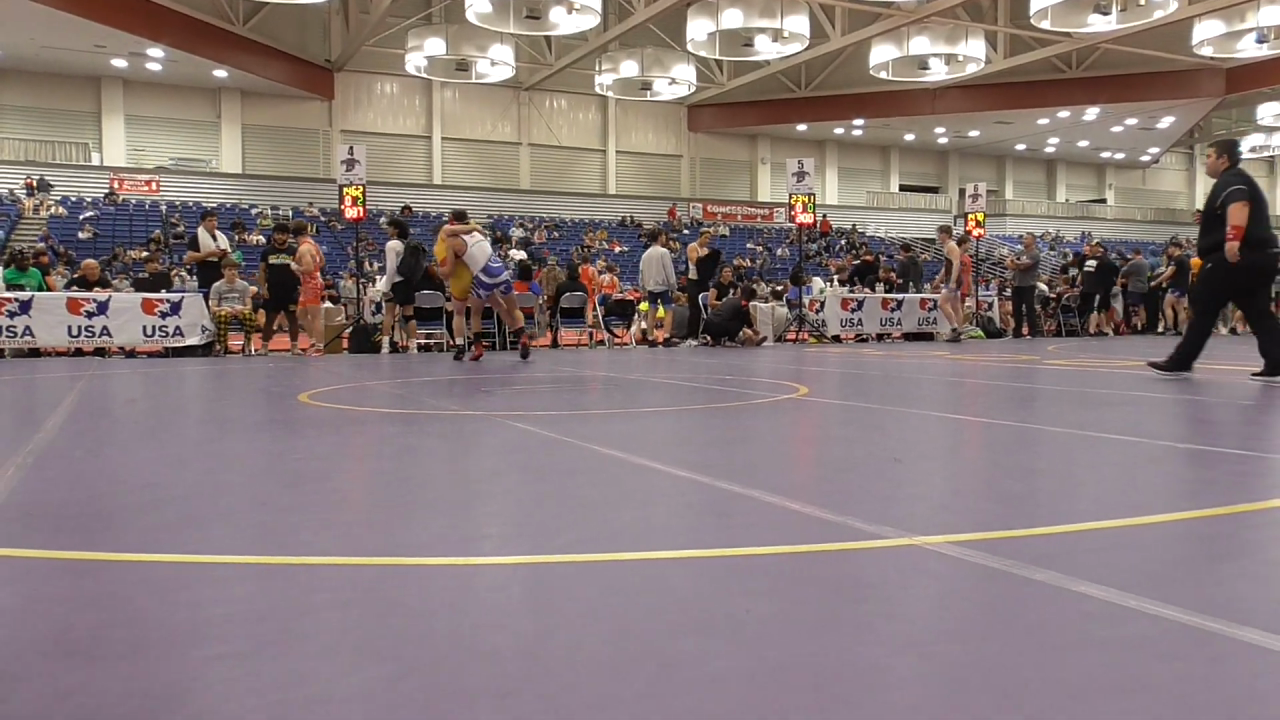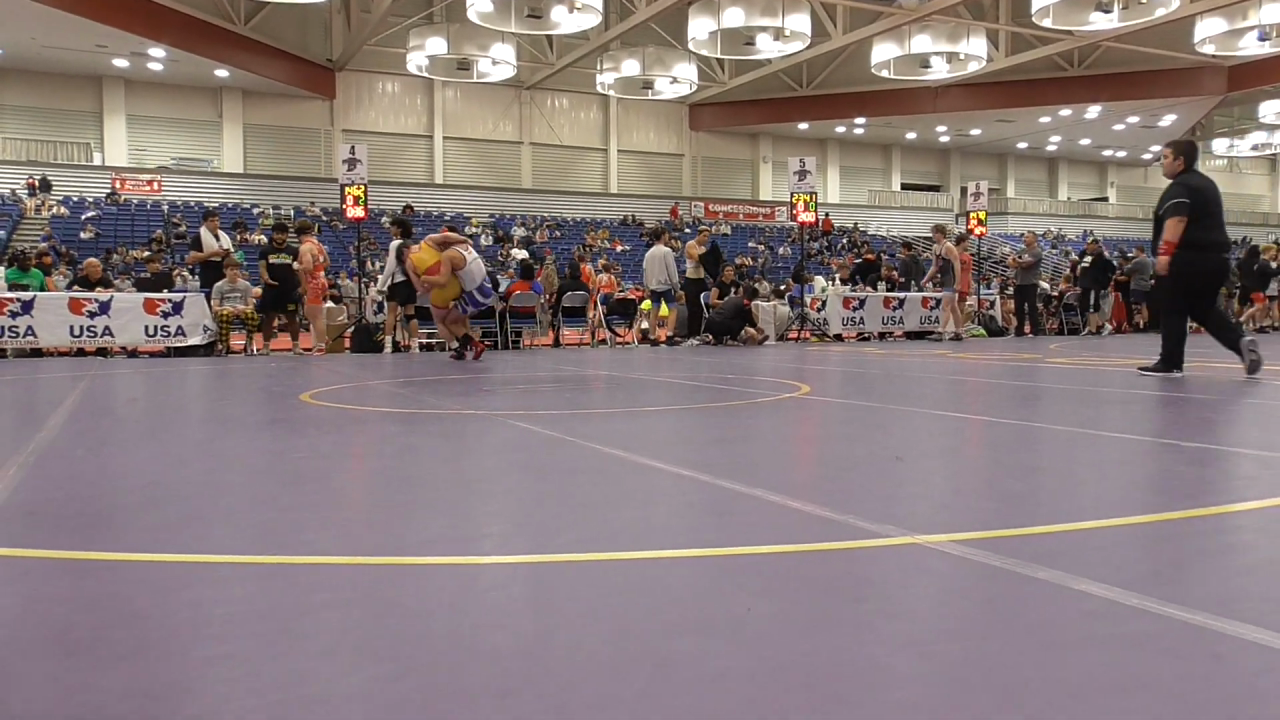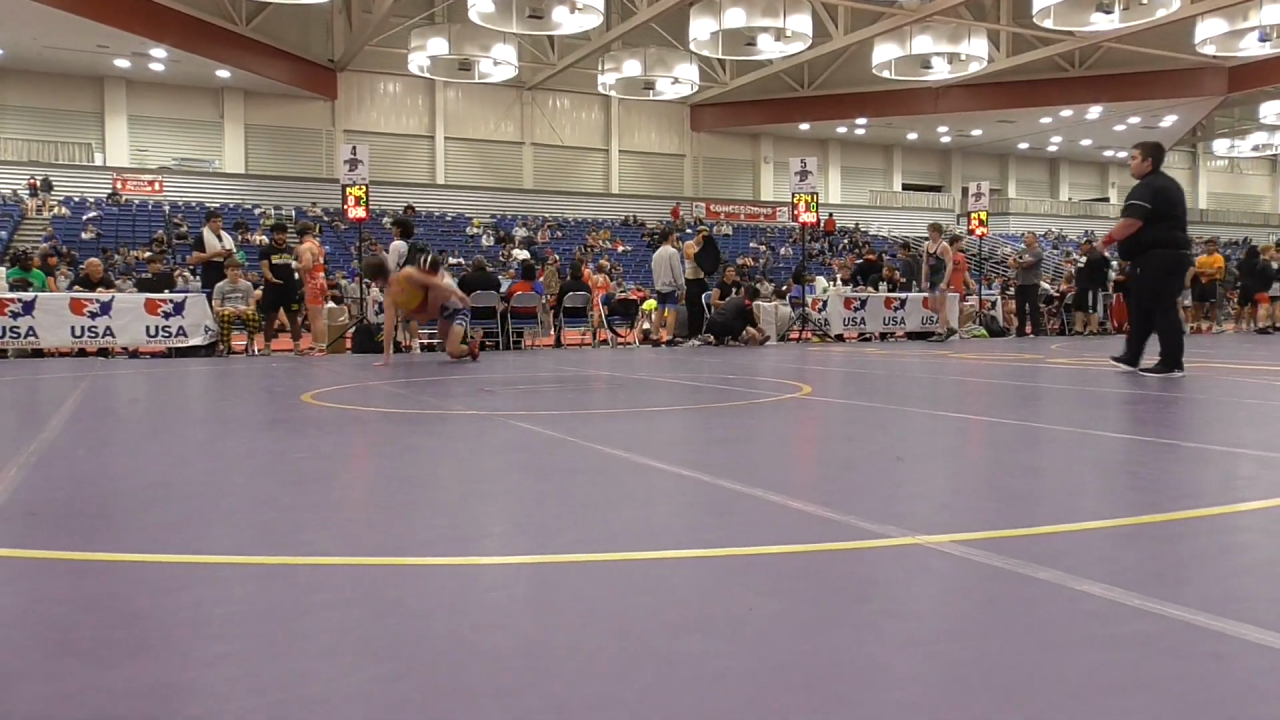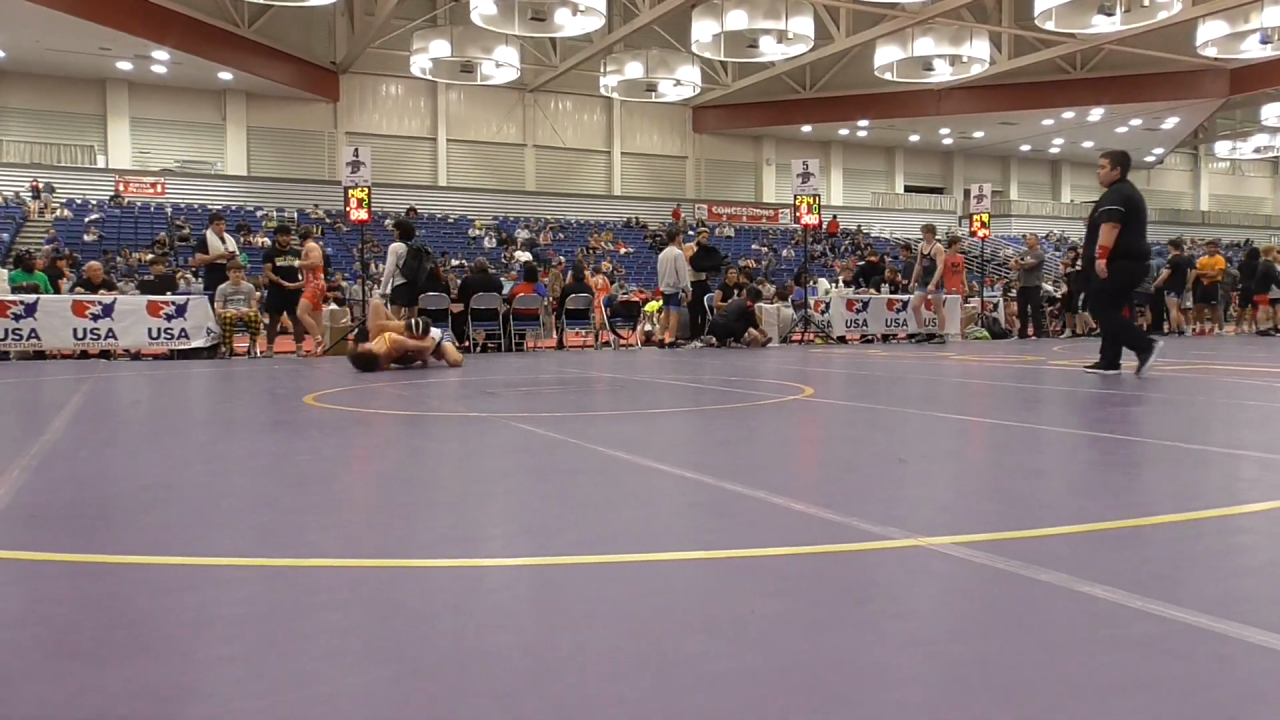
dt=0.3s
person 1, frame 1
left shoulder: (1230, 180)
right shoulder: (1239, 181)
left elbow: (1239, 206)
left wrist: (1232, 239)
right wrist: (1206, 221)
left hip: (1232, 257)
right hip: (1259, 256)
left knee: (1203, 310)
right knee: (1259, 313)
left ankle: (1179, 363)
person 1, frame 2
left shoulder: (1179, 187)
right shoulder: (1206, 184)
left elbow: (1176, 221)
left wrist: (1164, 253)
left hip: (1188, 259)
right hip: (1216, 257)
left knee: (1171, 312)
right knee: (1206, 310)
left ankle: (1170, 363)
right ankle: (1242, 342)
person 1, frame 3
left shoulder: (1146, 188)
right shoulder: (1171, 185)
left elbow: (1131, 222)
left wrist: (1107, 240)
left hip: (1155, 257)
right hip: (1175, 254)
left knee: (1162, 309)
right knee: (1141, 309)
left ankle: (1172, 363)
right ankle: (1130, 357)
person 1, frame 4
left shoulder: (1116, 194)
right shoulder: (1129, 193)
left elbow: (1110, 226)
left wrist: (1100, 256)
left hip: (1117, 265)
right hip: (1132, 263)
left knee: (1103, 311)
right knee: (1111, 311)
left ankle: (1147, 346)
right ankle: (1109, 361)
